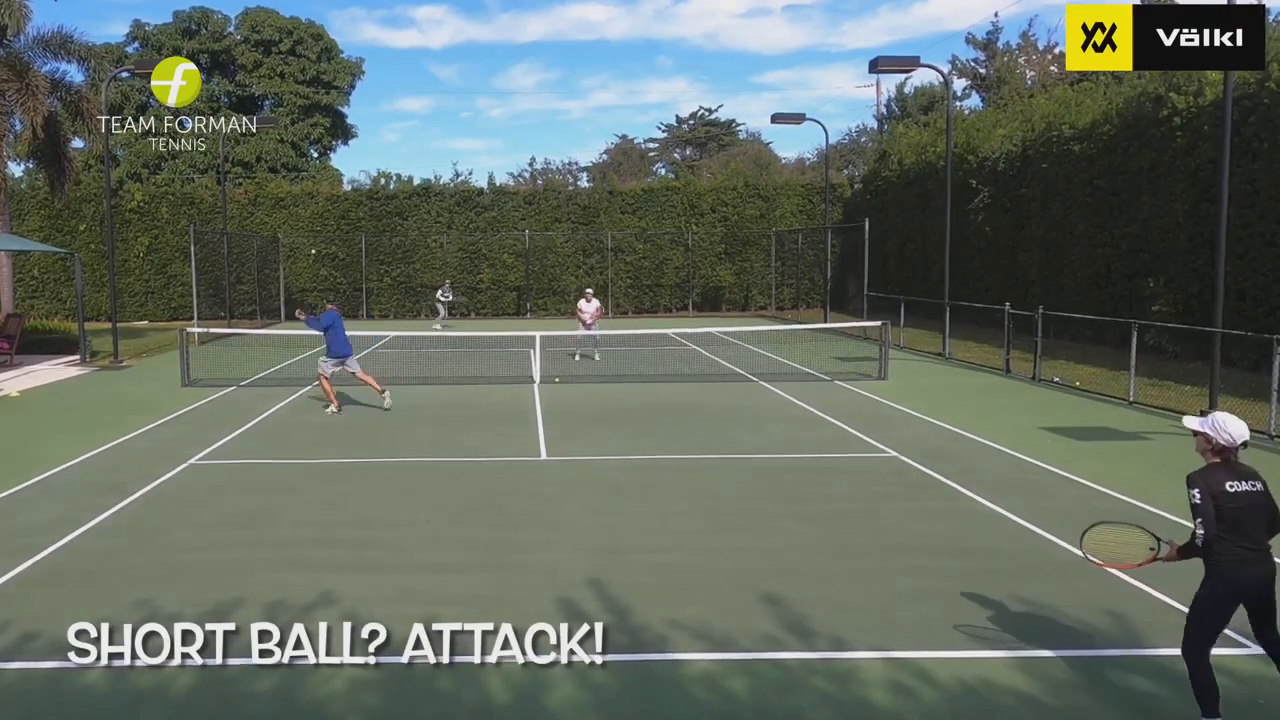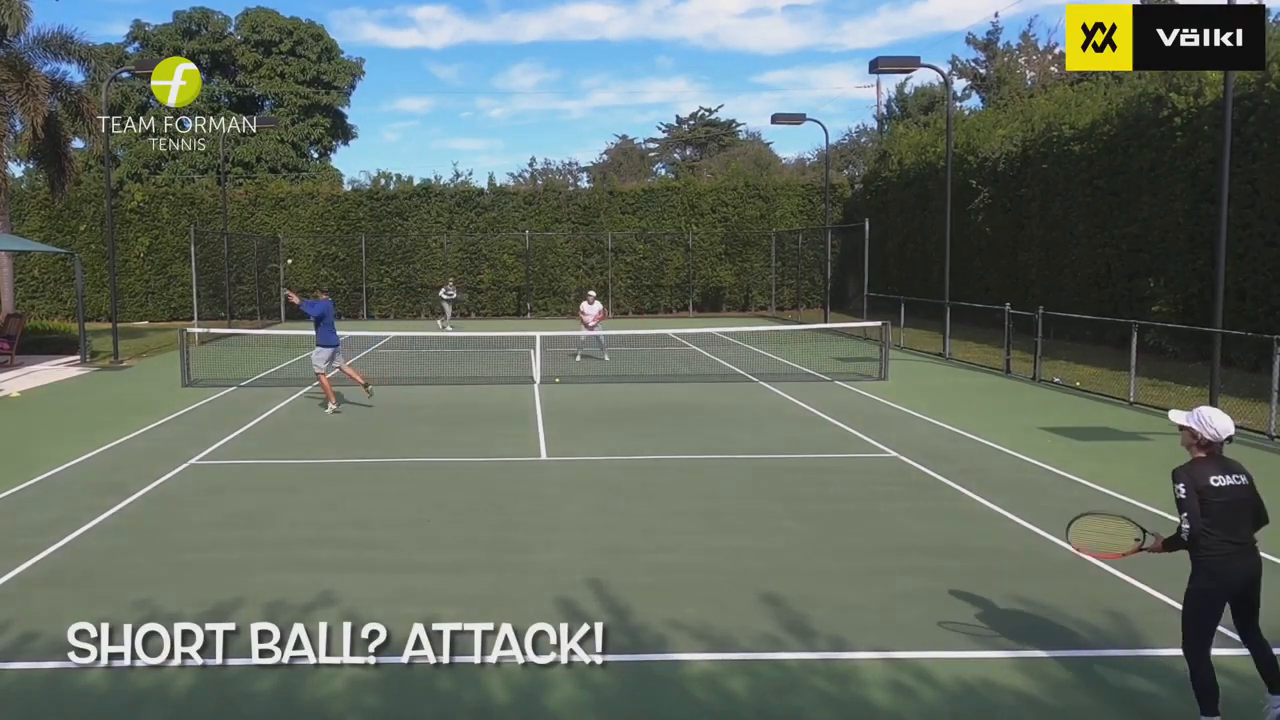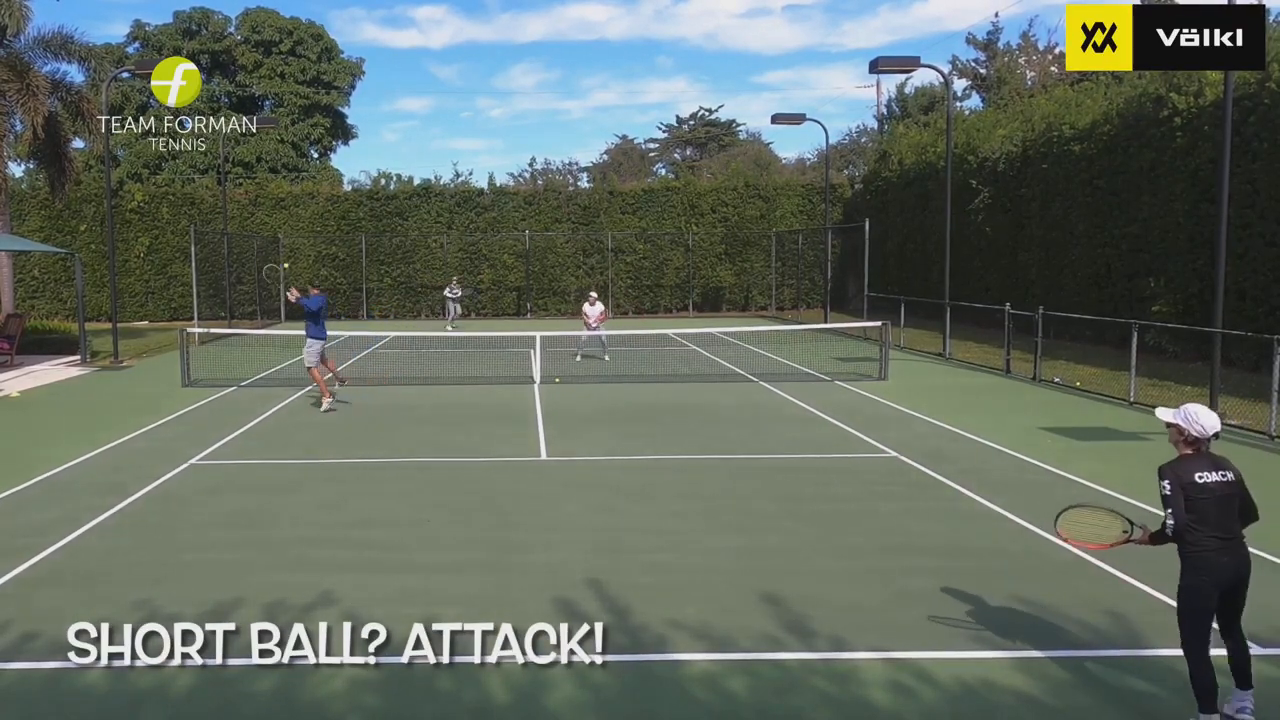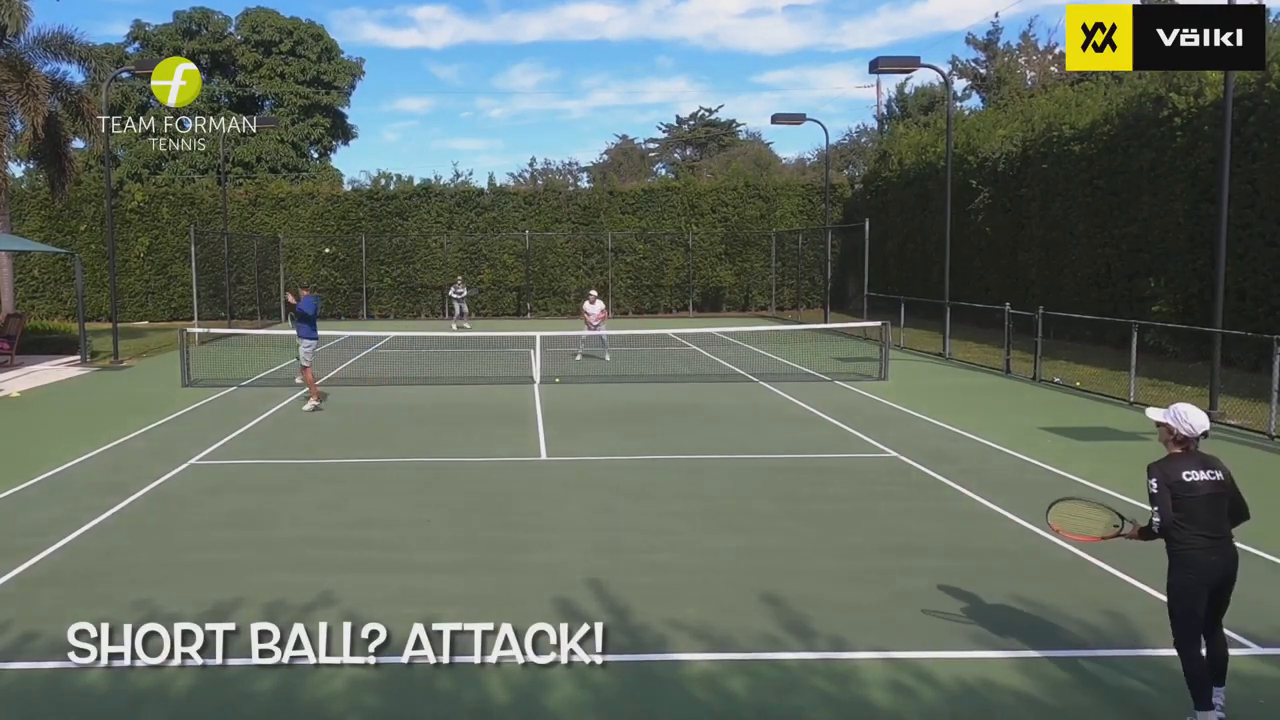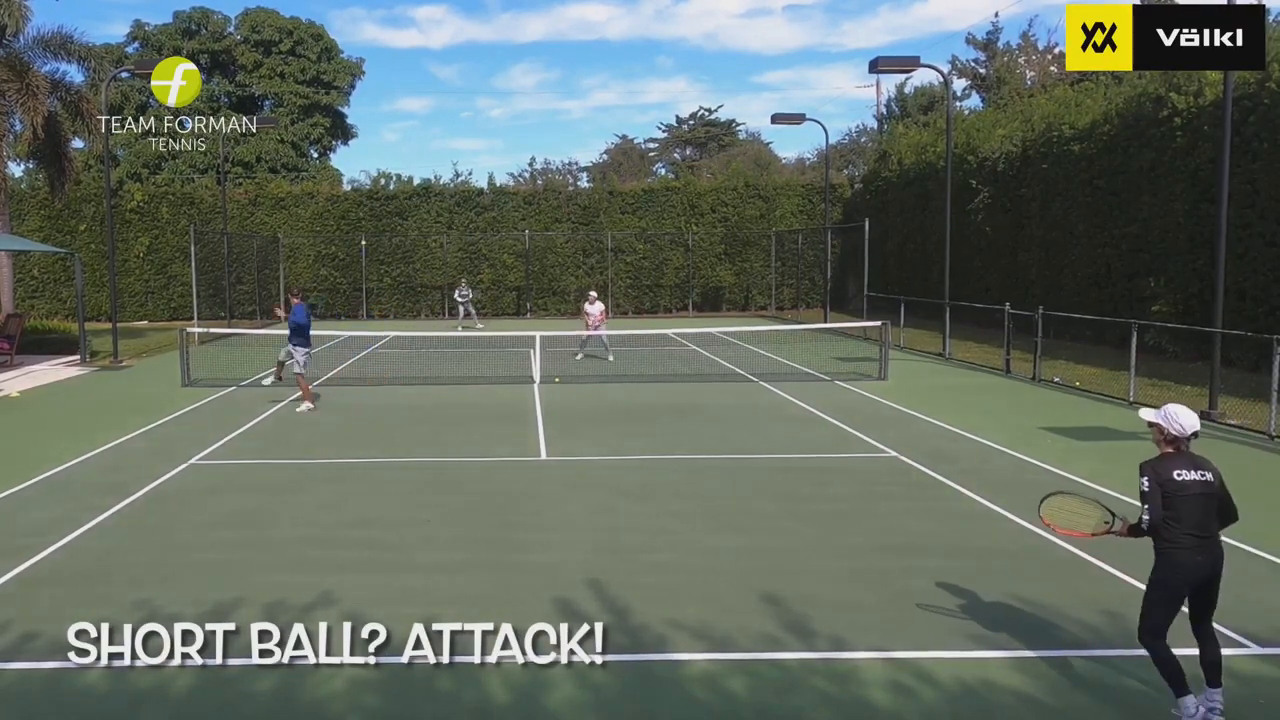
dt=0.1s
person 1, frame 1
left shoulder: (1201, 480)
right shoulder: (1252, 476)
left elbow: (1204, 536)
left wrist: (1179, 553)
left hip: (1225, 578)
left knee: (1194, 651)
person 1, frame 2
left shoulder: (1186, 475)
right shoulder: (1237, 470)
left elbow: (1189, 530)
left wrist: (1165, 544)
left hip: (1212, 572)
right hip: (1249, 565)
left knee: (1195, 650)
right knee: (1252, 635)
person 1, frame 3
left shoulder: (1172, 471)
right shoulder: (1226, 466)
left elbow: (1174, 525)
right elbow: (1250, 515)
left wrist: (1150, 538)
left hip: (1201, 567)
right hip: (1238, 560)
left knee: (1195, 646)
right knee: (1232, 631)
person 1, frame 4
left shoulder: (1161, 470)
right shoulder: (1216, 465)
left elbow: (1162, 523)
right elbow: (1241, 513)
left wrist: (1140, 532)
left hip: (1190, 565)
right hip: (1226, 559)
left knee: (1186, 643)
right knee: (1212, 628)
person 1, frame 5
left shoulder: (1152, 469)
right shoulder: (1206, 467)
left elbow: (1151, 521)
right elbow: (1229, 515)
left wrist: (1129, 529)
left hip: (1175, 563)
right hip: (1211, 558)
left knee: (1150, 636)
right knee: (1203, 628)
